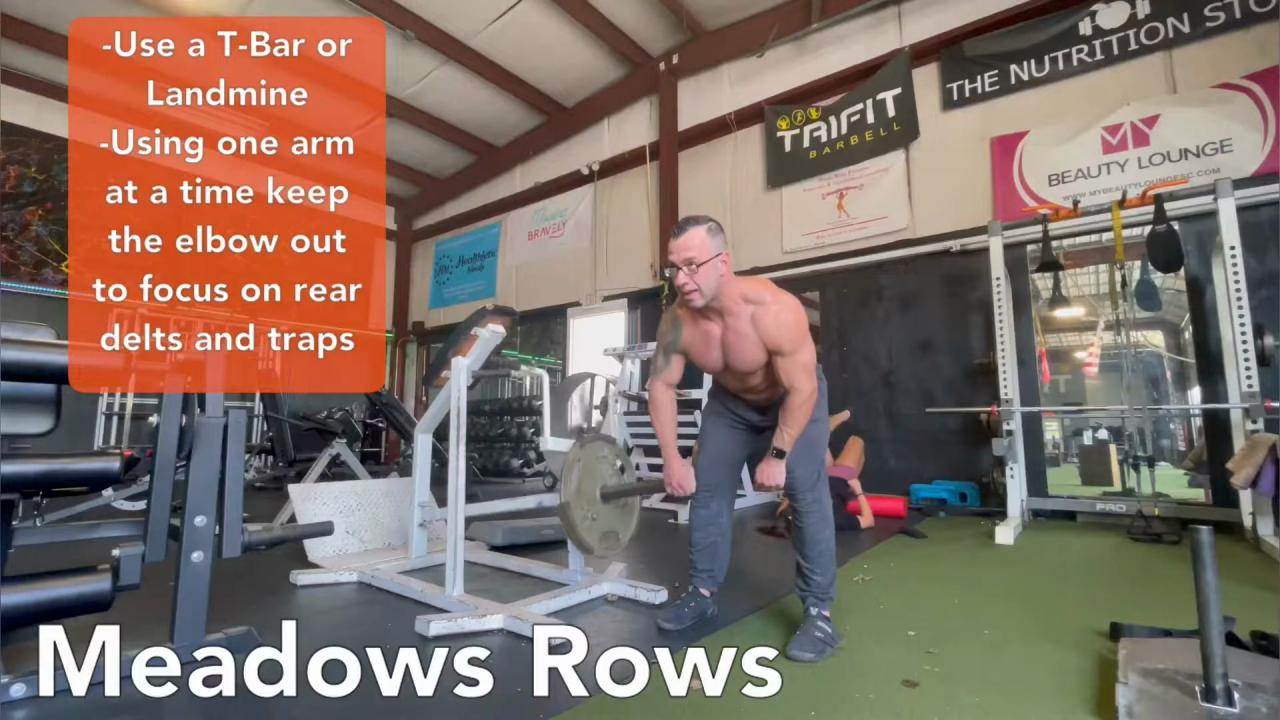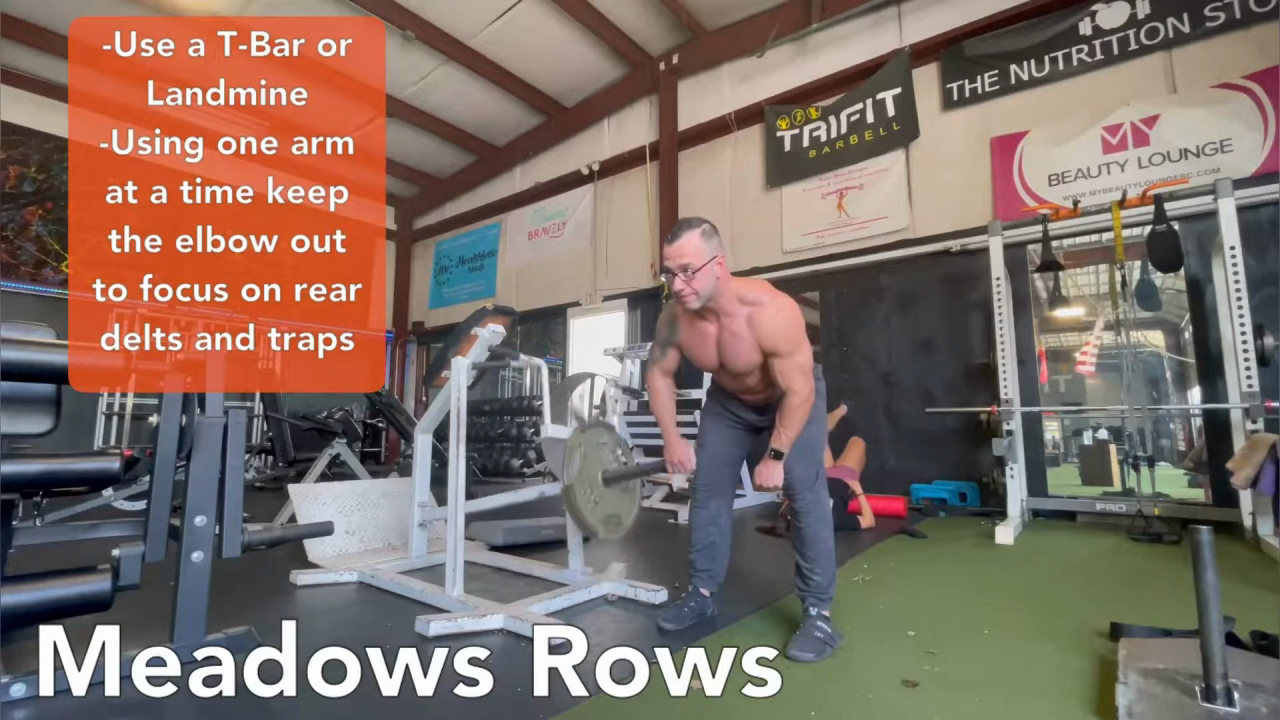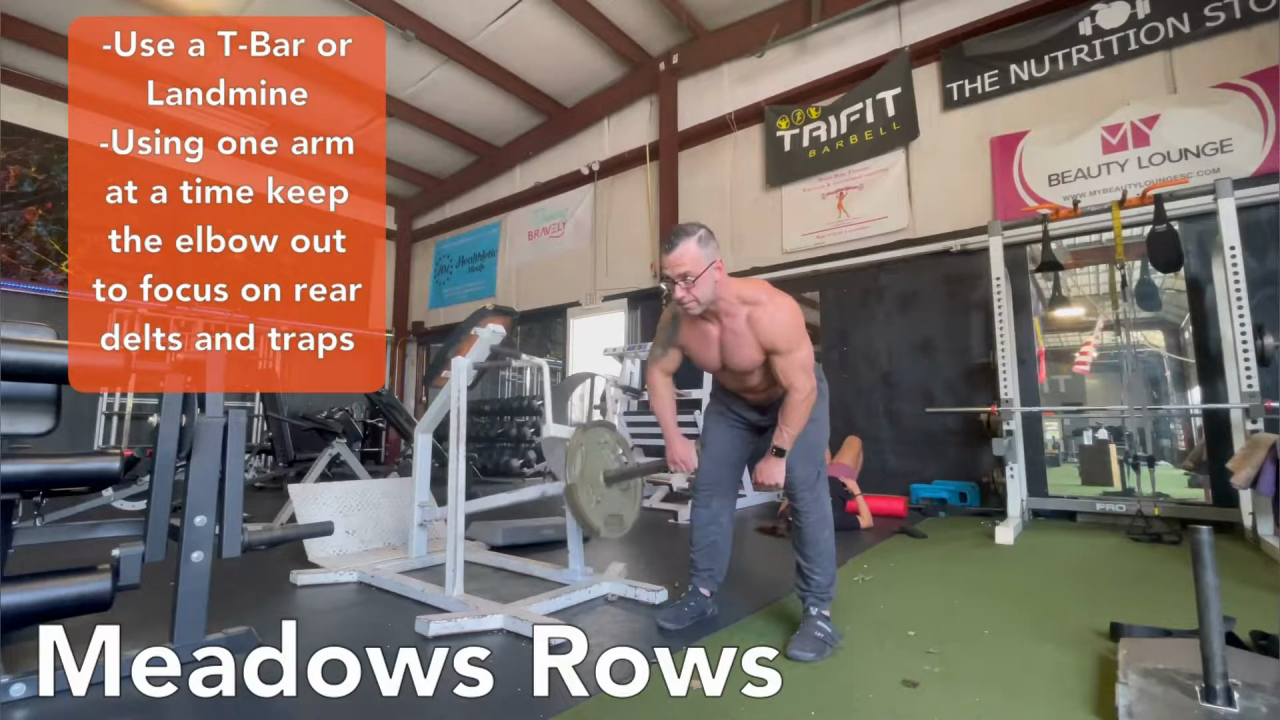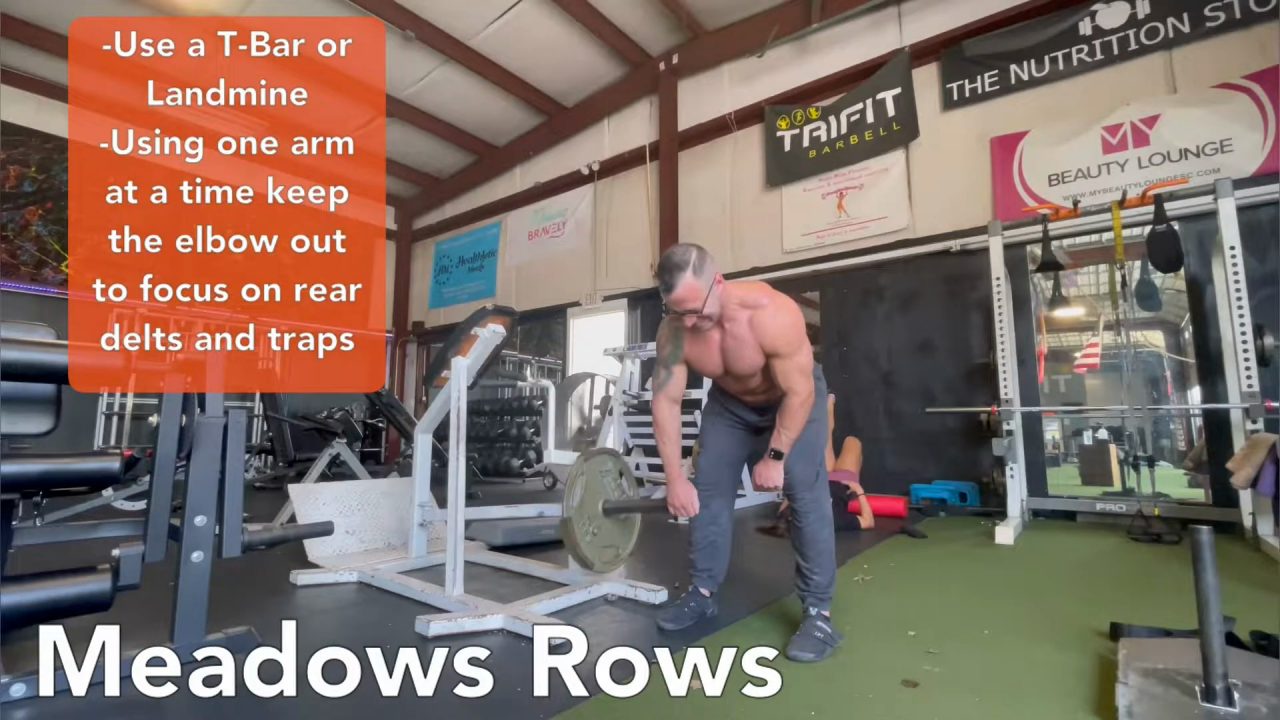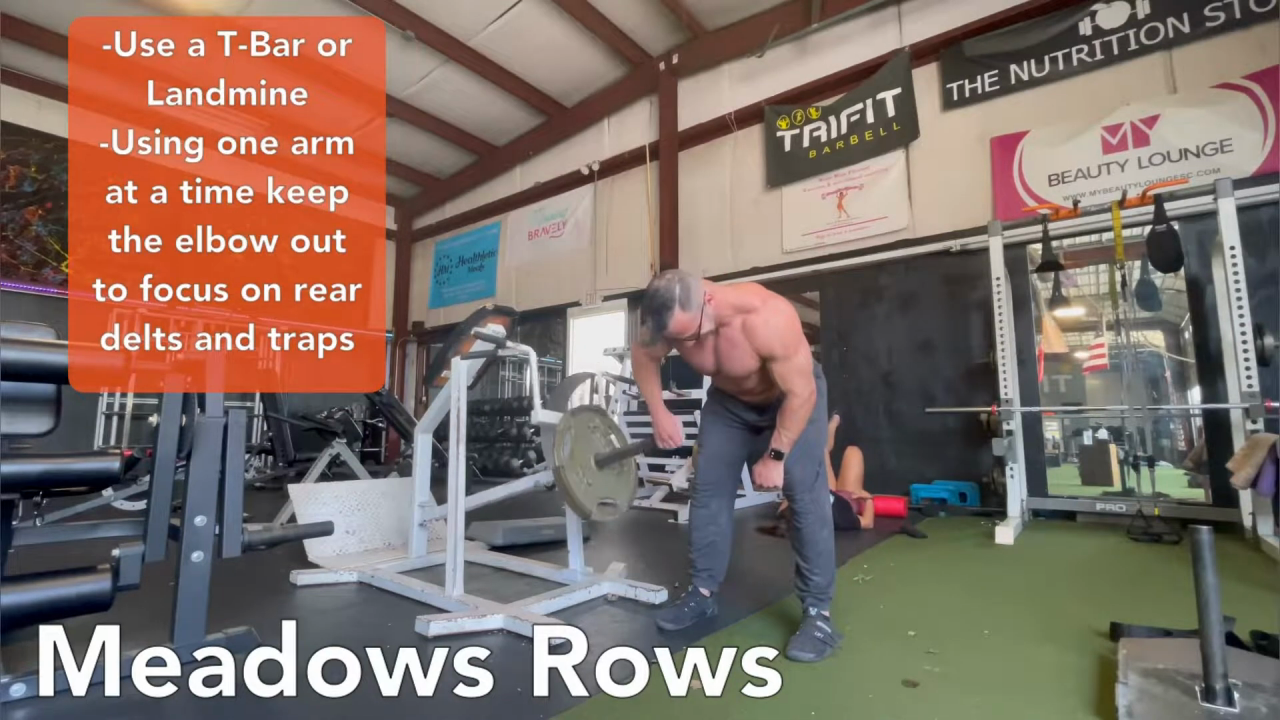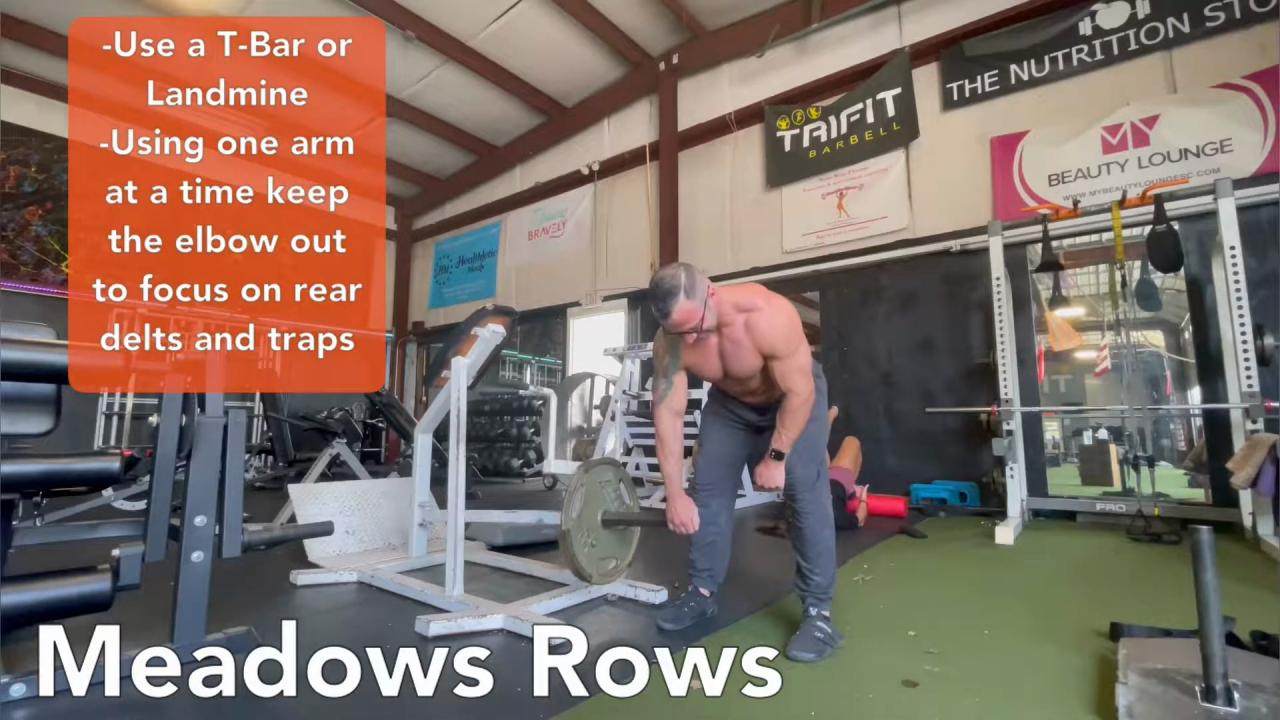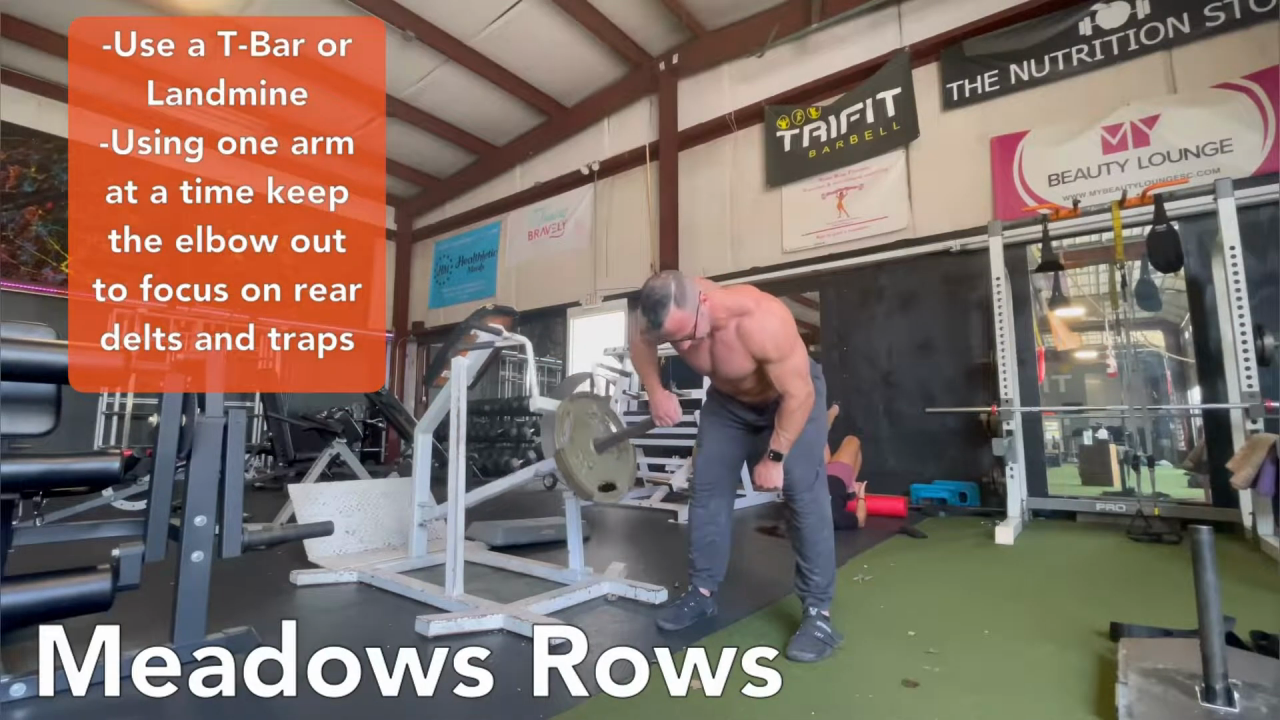
dt=0.7s
person 1, frame 1
left shoulder: (774, 310)
right shoulder: (678, 321)
left elbow: (802, 391)
right elbow: (662, 385)
left wrist: (778, 455)
right wrist: (672, 459)
left hip: (794, 397)
right hip: (729, 400)
left knee: (807, 493)
right knee: (706, 489)
left ankle: (819, 613)
right ankle: (703, 593)
person 1, frame 2
left shoulder: (770, 311)
right shoulder: (675, 318)
left elbow: (798, 392)
right elbow: (659, 374)
left wrist: (775, 456)
right wrist: (672, 439)
left hip: (792, 397)
right hip: (728, 400)
left knee: (804, 494)
right knee: (707, 489)
left ankle: (818, 613)
right ankle: (702, 594)
person 1, frame 3
left shoulder: (770, 311)
right shoulder: (677, 320)
left elbow: (801, 389)
right elbow: (659, 371)
left wrist: (777, 453)
right wrist: (673, 439)
left hip: (796, 397)
right hip: (731, 401)
left knee: (805, 493)
right knee: (709, 489)
left ankle: (819, 613)
right ankle: (703, 593)
person 1, frame 4
left shoulder: (772, 313)
right shoulder: (674, 333)
left elbow: (799, 392)
right elbow: (665, 402)
left wrist: (775, 456)
right wrist: (674, 479)
left hip: (794, 398)
right hip: (729, 402)
left knee: (805, 494)
right knee: (707, 490)
left ankle: (819, 612)
right ankle: (702, 593)
person 1, frame 5
left shoulder: (766, 317)
right shoulder: (673, 321)
left elbow: (801, 393)
right elbow: (641, 354)
left wrist: (776, 456)
right wrist: (660, 415)
left hip: (794, 396)
right hip: (728, 401)
left knee: (805, 493)
right knee: (708, 489)
left ankle: (818, 612)
right ankle: (703, 593)
person 1, frame 6
left shoulder: (768, 316)
right shoulder: (671, 340)
left elbow: (800, 392)
right elbow: (668, 413)
left wrist: (776, 457)
right wrist: (675, 494)
left hip: (795, 396)
right hip: (728, 402)
left knee: (806, 493)
right knee: (707, 490)
left ankle: (818, 611)
right ankle: (702, 592)
person 1, frame 7
left shoulder: (761, 320)
right shoulder: (671, 317)
left elbow: (798, 394)
right elbow: (637, 337)
left wrist: (775, 458)
right wrist: (657, 394)
left hip: (793, 396)
right hip: (727, 400)
left knee: (803, 493)
right knee: (707, 488)
left ankle: (818, 613)
right ankle: (702, 593)
